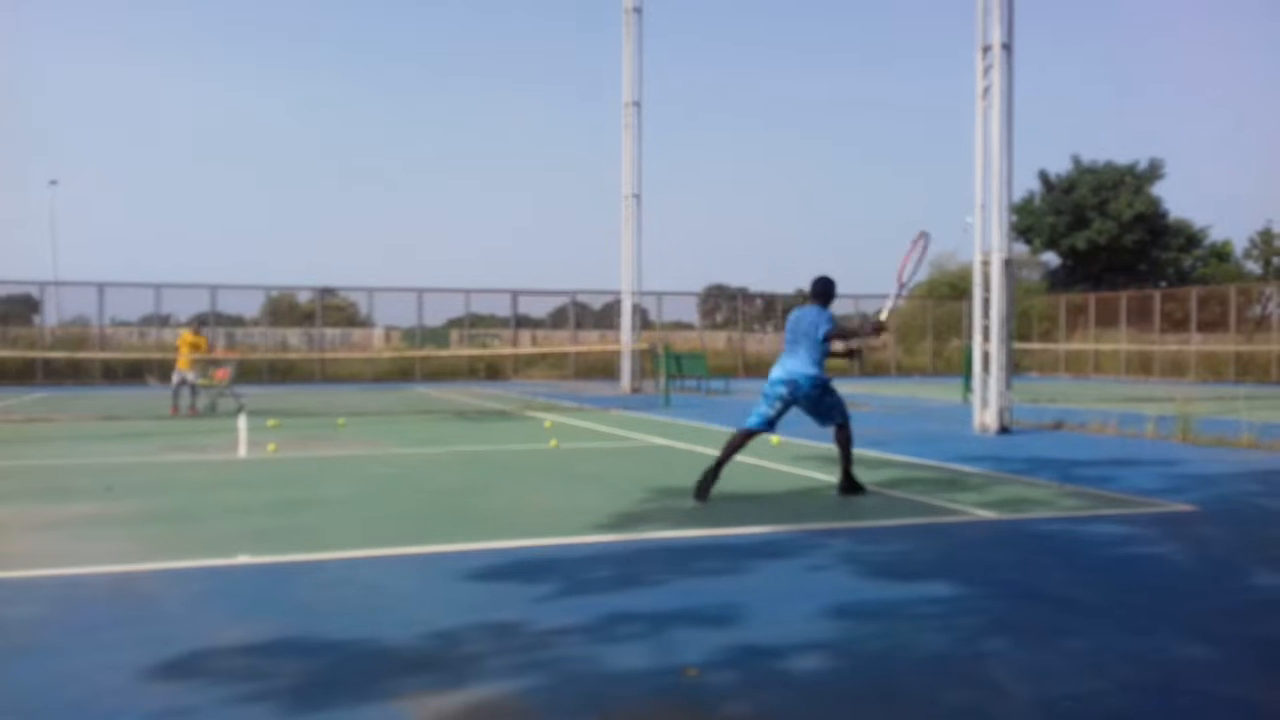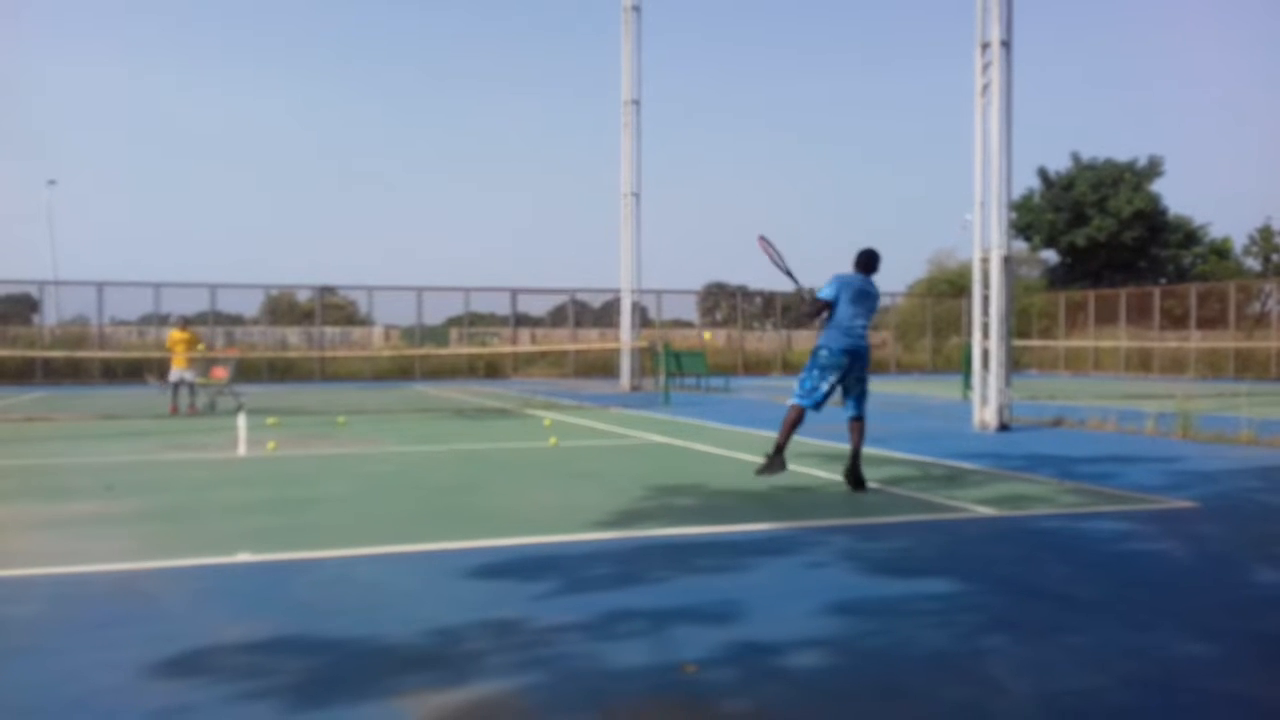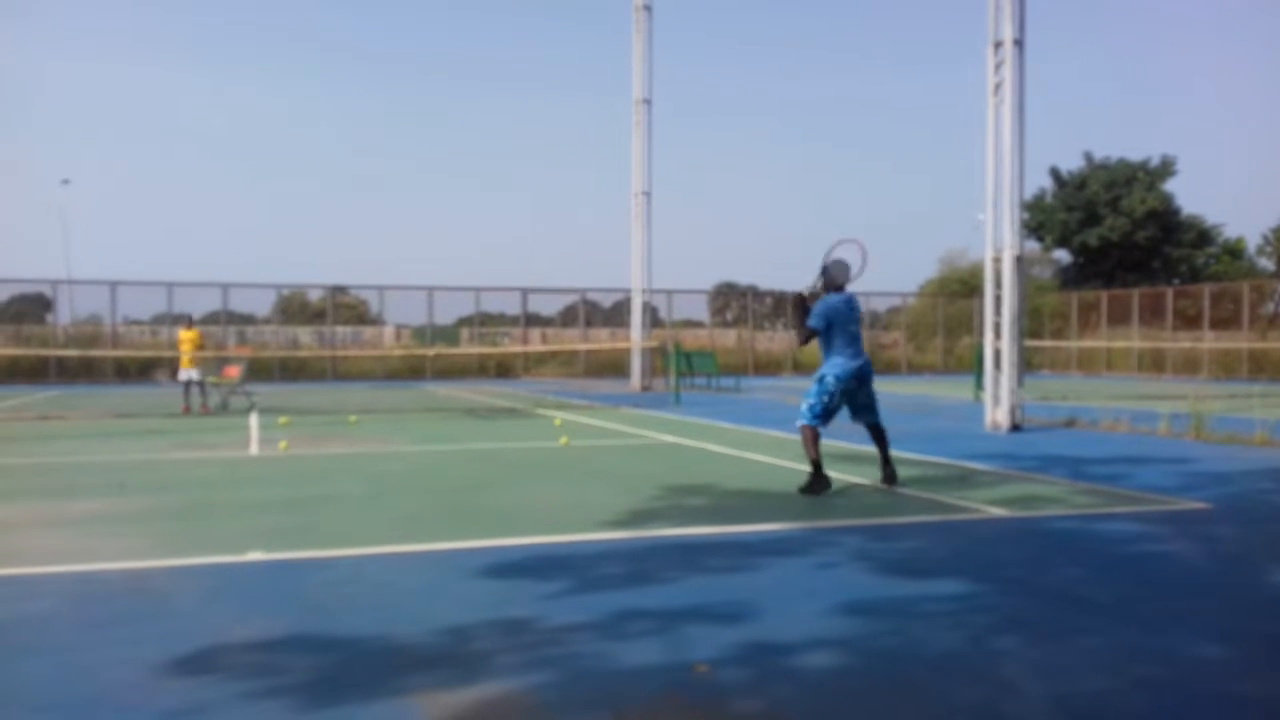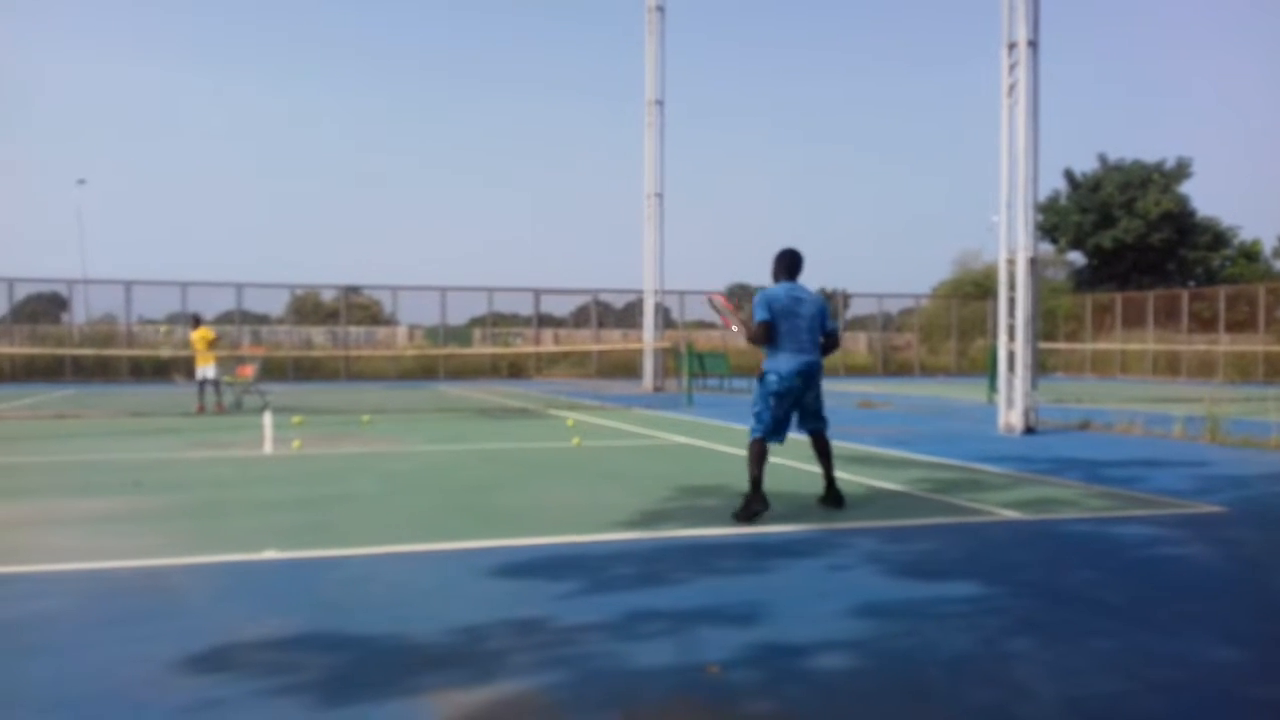
dt=0.5s
person 1, frame 1
left shoulder: (794, 315)
right shoulder: (823, 316)
right elbow: (832, 334)
left wrist: (840, 353)
right wrist: (864, 332)
left hip: (779, 379)
right hip: (810, 381)
left knee: (749, 429)
right knee: (841, 423)
left ankle: (713, 472)
right ankle: (847, 479)
person 1, frame 2
left shoulder: (840, 281)
right shoulder: (874, 294)
left elbow: (813, 313)
left wrist: (811, 311)
left hip: (832, 350)
right hip: (859, 353)
left knee: (800, 402)
right knee: (856, 413)
left ankle: (777, 454)
right ankle: (854, 467)
person 1, frame 3
left shoulder: (824, 304)
right shoulder: (851, 301)
left elbow: (804, 339)
left wrist: (800, 313)
right wrist: (808, 310)
left hip: (835, 374)
right hip: (861, 370)
left knee: (807, 422)
right knee: (870, 420)
left ankle: (818, 475)
right ankle: (888, 469)
person 1, frame 4
left shoulder: (765, 297)
right shoulder: (816, 300)
left elbow: (761, 336)
right elbow: (833, 342)
left wrist: (752, 335)
left hip: (779, 373)
right hip: (810, 370)
left knee: (760, 435)
right knee: (816, 430)
left ankle: (756, 493)
right ankle: (831, 489)
